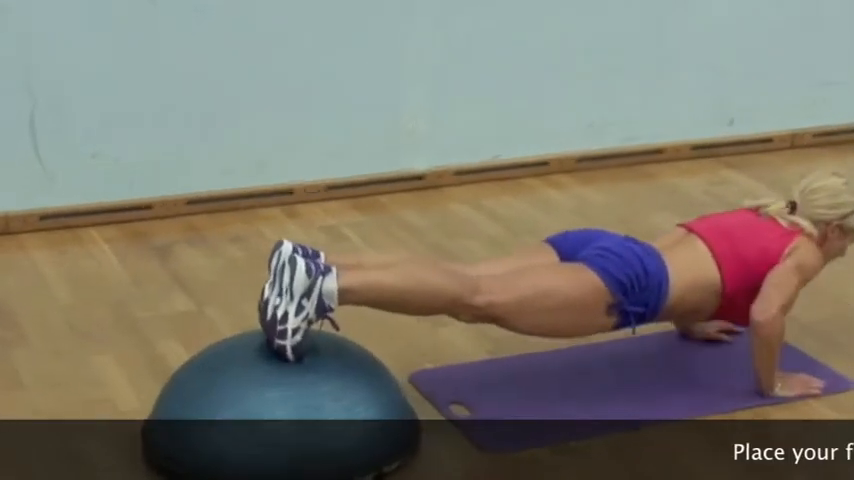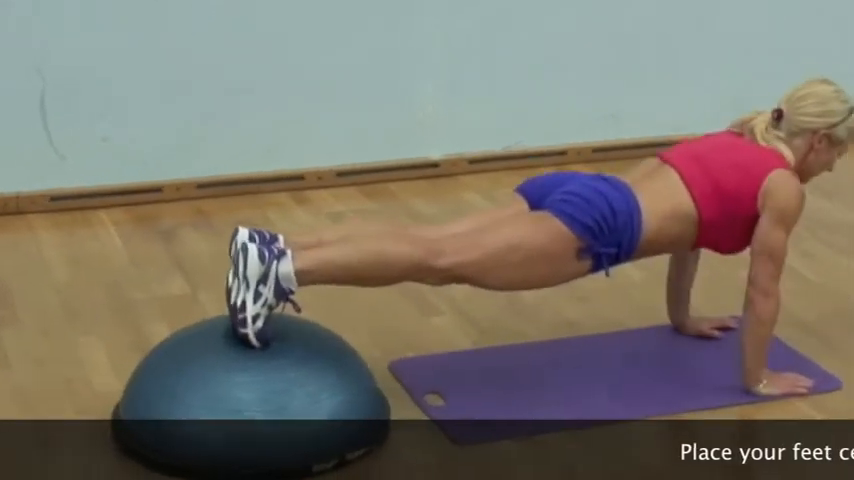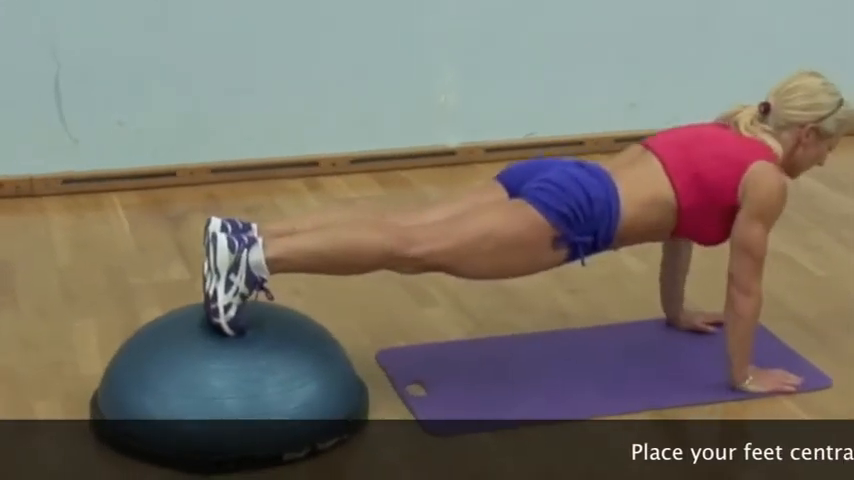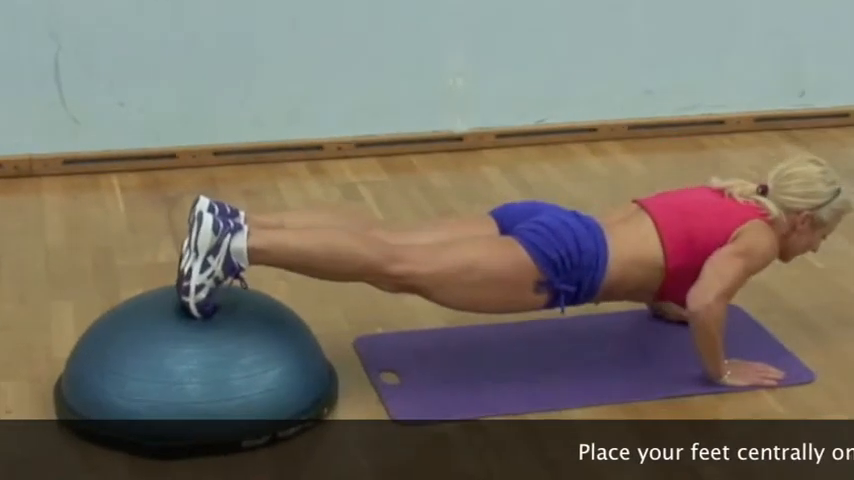
dt=0.5s
person 1, frame 1
left shoulder: (753, 218)
right shoulder: (804, 252)
right elbow: (766, 317)
left wrist: (687, 322)
right wrist: (771, 384)
left hip: (603, 248)
right hip: (625, 282)
left knee: (458, 278)
right knee: (480, 301)
left ankle: (312, 265)
right ankle: (326, 288)
person 1, frame 2
left shoulder: (732, 142)
right shoulder: (784, 187)
left elbow: (681, 221)
right elbow: (761, 294)
left wrist: (681, 319)
right wrist: (757, 378)
left hip: (573, 191)
right hip: (598, 224)
left knee: (426, 242)
right knee: (443, 261)
left ankle: (274, 247)
right ankle: (284, 271)
person 1, frame 3
left shoulder: (723, 137)
right shoulder: (767, 180)
left elbow: (675, 216)
right elbow: (744, 287)
left wrist: (677, 313)
right wrist: (743, 374)
left hip: (553, 177)
right hip: (574, 210)
left knee: (401, 229)
right knee: (417, 250)
left ankle: (245, 237)
right ankle: (255, 259)
person 1, frame 4
left shoulder: (722, 197)
right shoulder: (760, 236)
right elbow: (703, 305)
left wrist: (658, 302)
right wrist: (720, 369)
left hip: (542, 222)
right hip: (562, 259)
left knee: (384, 242)
right knee: (398, 268)
left ankle: (231, 221)
right ankle: (237, 243)
